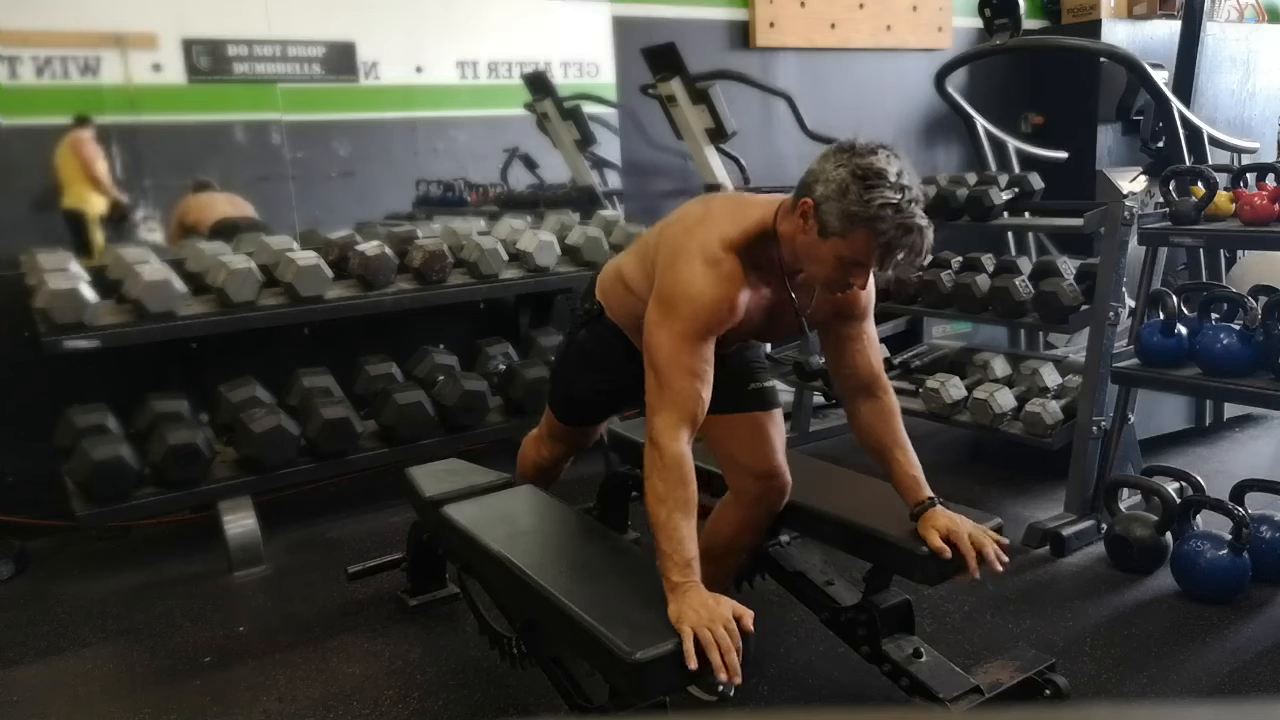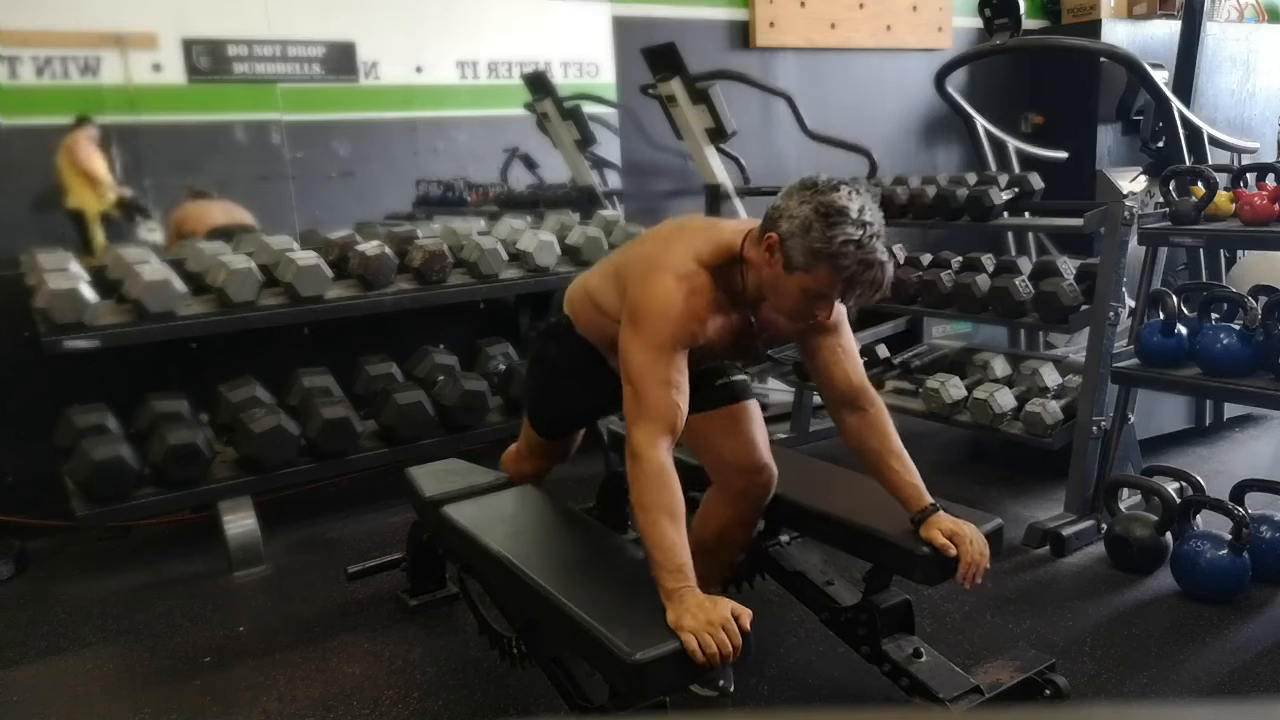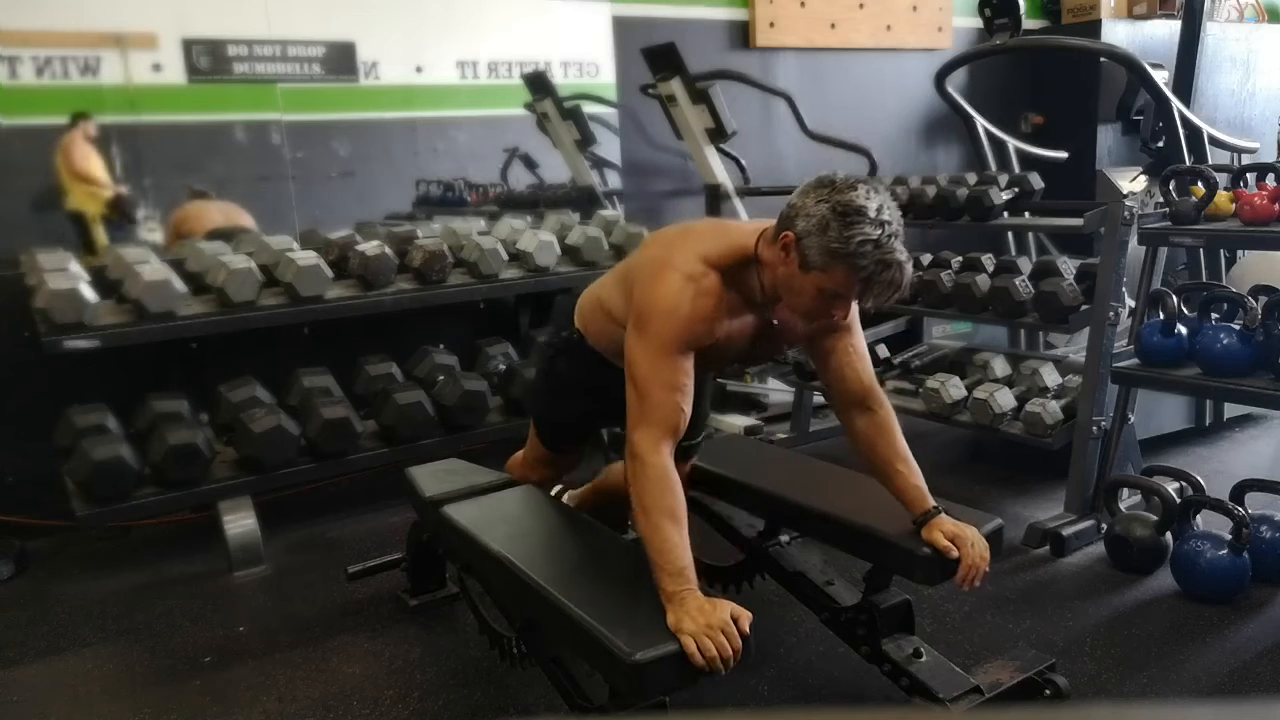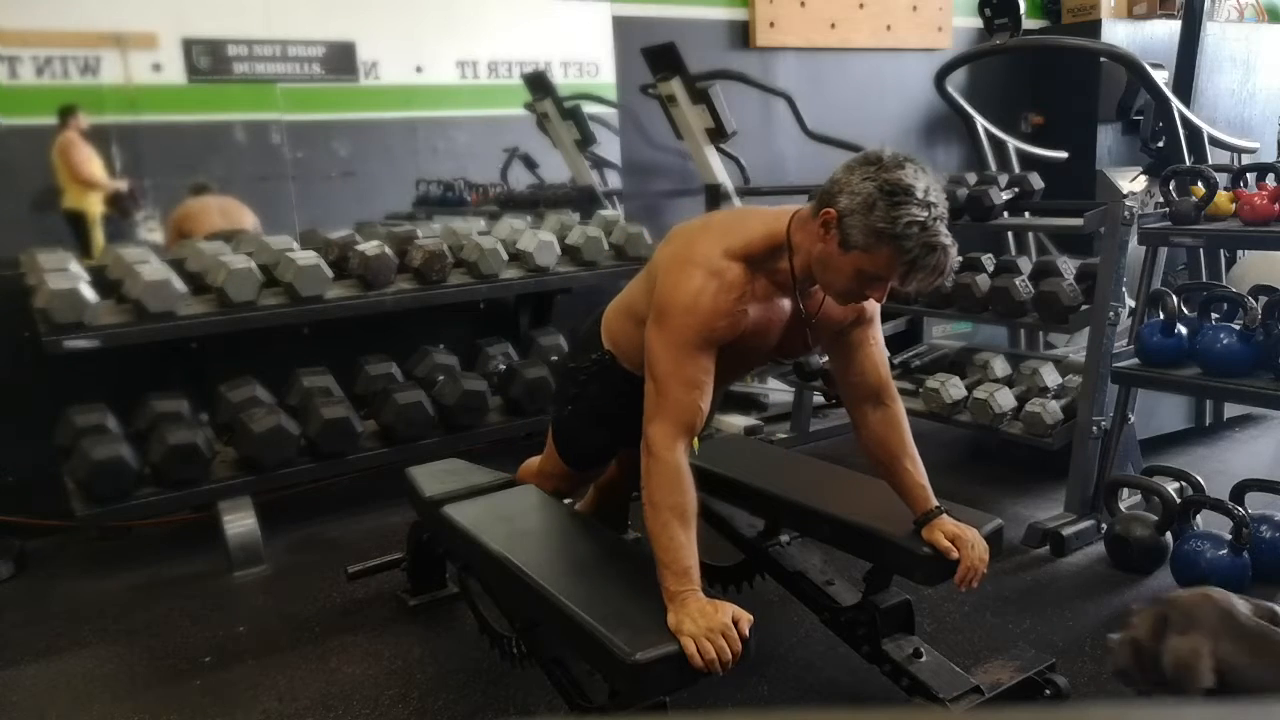
dt=0.4s
person 1, frame 1
left shoulder: (841, 263)
right shoulder: (710, 266)
left elbow: (869, 395)
right elbow: (671, 435)
left wrist: (927, 508)
right wrist: (683, 591)
left hip: (722, 342)
right hip: (619, 329)
left knee: (766, 484)
right knee: (558, 444)
left ankle: (701, 629)
person 1, frame 2
left shoulder: (807, 281)
right shoulder: (678, 288)
left elbow: (857, 405)
right elbow: (650, 447)
left wrist: (926, 511)
right wrist: (680, 598)
right hip: (585, 345)
left knee: (753, 478)
right knee: (536, 460)
left ankle: (699, 584)
person 1, frame 3
left shoulder: (823, 283)
right shoulder: (687, 287)
left elbow: (864, 407)
right elbow: (651, 447)
left wrist: (929, 515)
right wrist: (683, 598)
left hip: (682, 366)
right hip: (593, 356)
left knee: (640, 484)
right knee: (542, 467)
left ankle: (578, 514)
person 1, frame 4
left shoulder: (847, 273)
right shoulder: (712, 276)
left elbow: (875, 402)
right elbow: (666, 443)
left wrist: (930, 513)
right wrist: (685, 597)
left hip: (692, 381)
right hip: (615, 370)
left knee: (626, 476)
right knee: (559, 478)
